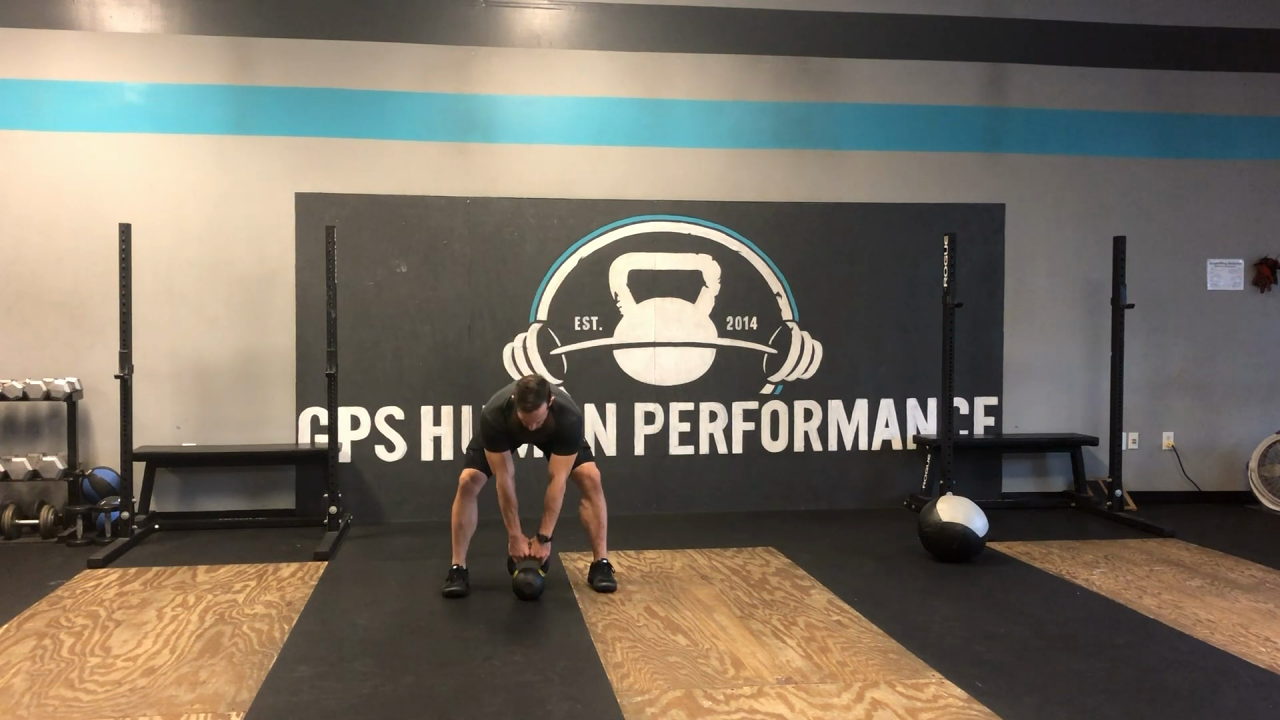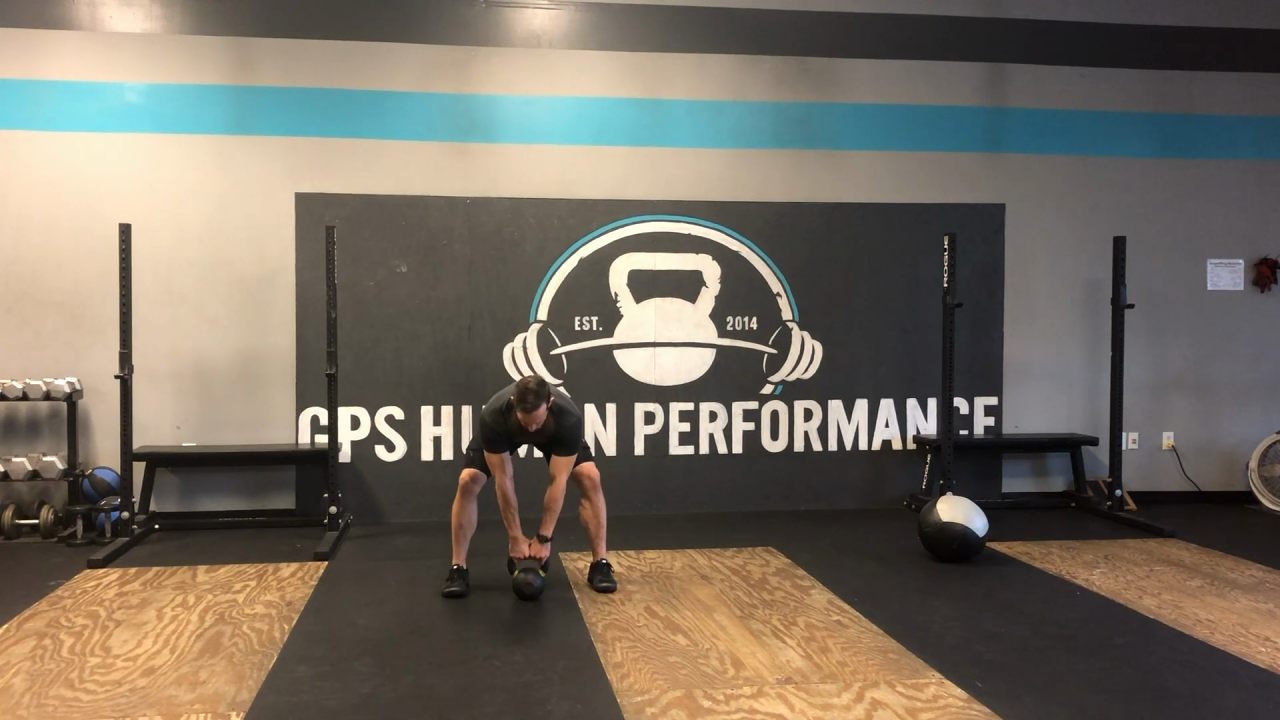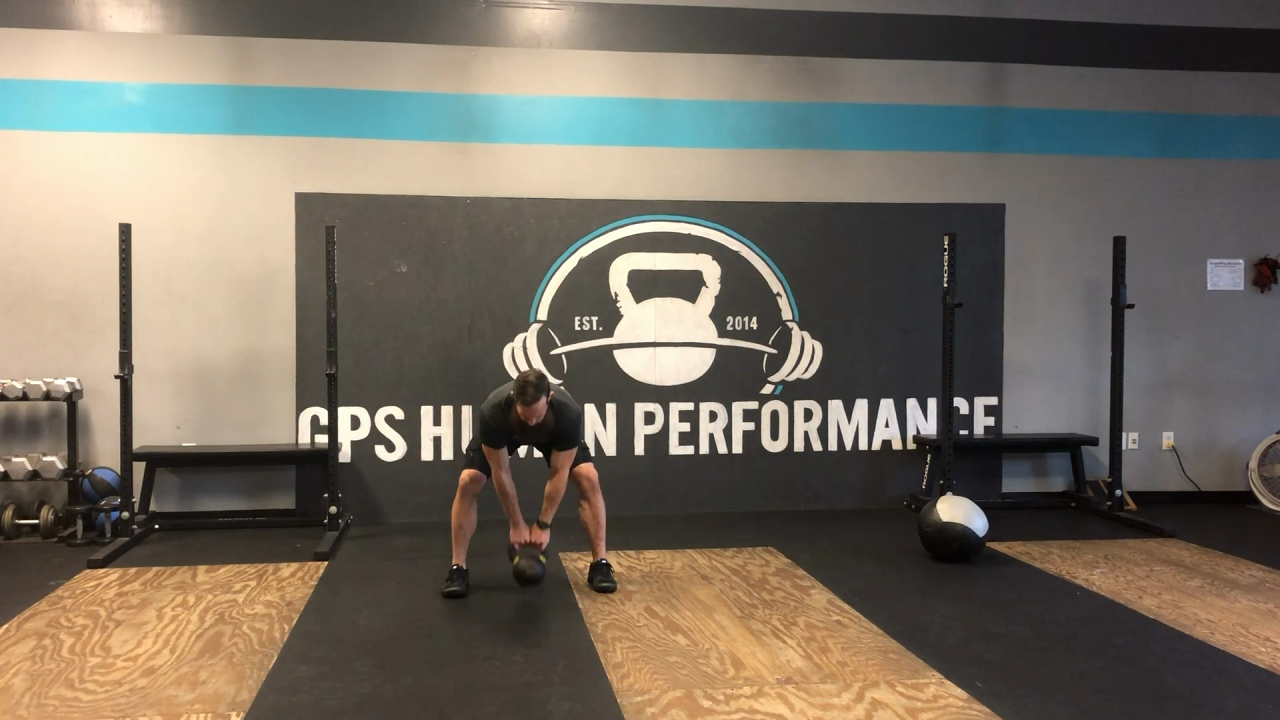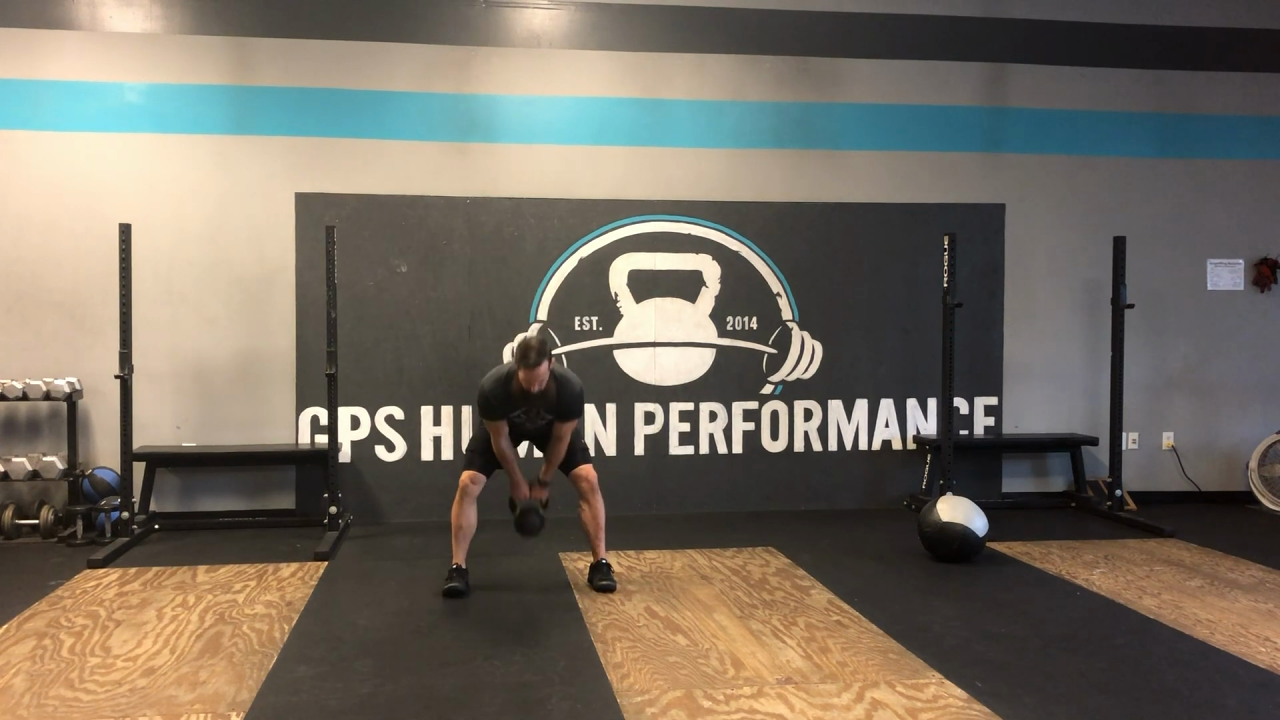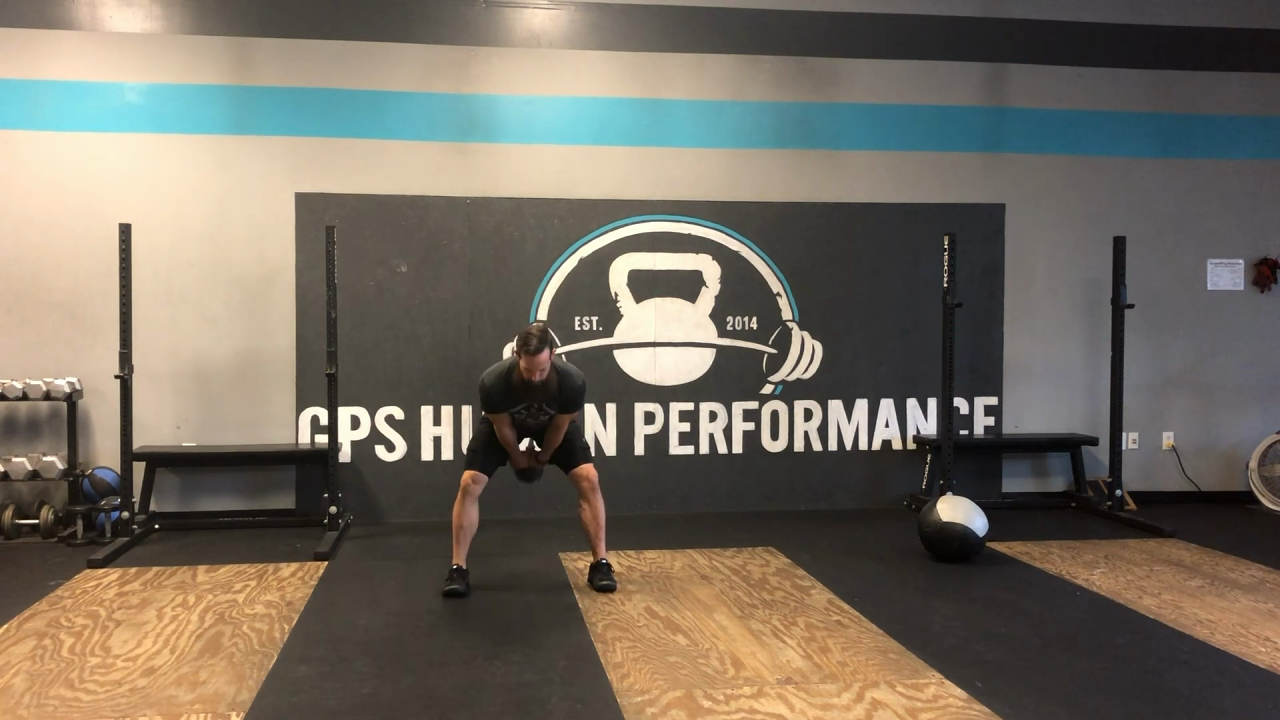
dt=0.2s
person 1, frame 1
left shoulder: (569, 417)
right shoulder: (494, 415)
left elbow: (557, 480)
right elbow: (504, 478)
left wrist: (544, 537)
right wrist: (515, 536)
left hip: (554, 433)
right hip: (506, 431)
left knee: (590, 478)
right knee: (468, 481)
left ankle: (601, 563)
right ankle: (458, 568)
person 1, frame 2
left shoulder: (569, 418)
right shoulder: (493, 417)
left elbow: (558, 482)
right elbow: (503, 480)
left wrist: (544, 538)
right wrist: (515, 537)
left hip: (554, 433)
right hip: (505, 433)
left knee: (590, 478)
right knee: (468, 481)
left ankle: (600, 564)
right ankle: (458, 569)
person 1, frame 3
left shoulder: (568, 413)
right shoulder: (492, 412)
left elbow: (559, 473)
right elbow: (501, 473)
left wrist: (544, 525)
right wrist: (516, 524)
left hip: (551, 435)
right hip: (504, 435)
left knee: (588, 479)
right knee: (469, 483)
left ankle: (600, 565)
right ankle: (458, 570)
person 1, frame 4
left shoulder: (571, 387)
right shoulder: (492, 387)
left elbow: (561, 439)
right elbow: (500, 439)
left wrist: (544, 482)
right wrist: (516, 483)
left hip: (553, 427)
right hip: (502, 427)
left knee: (587, 480)
right knee: (468, 484)
left ankle: (600, 564)
right ankle: (458, 568)
person 1, frame 5
left shoulder: (572, 381)
right shoulder: (493, 382)
left elbow: (560, 426)
right elbow: (503, 428)
left wrist: (543, 457)
right wrist: (517, 458)
left hip: (553, 423)
right hip: (504, 423)
left knee: (588, 479)
right knee: (470, 483)
left ankle: (600, 563)
right ankle: (458, 568)
